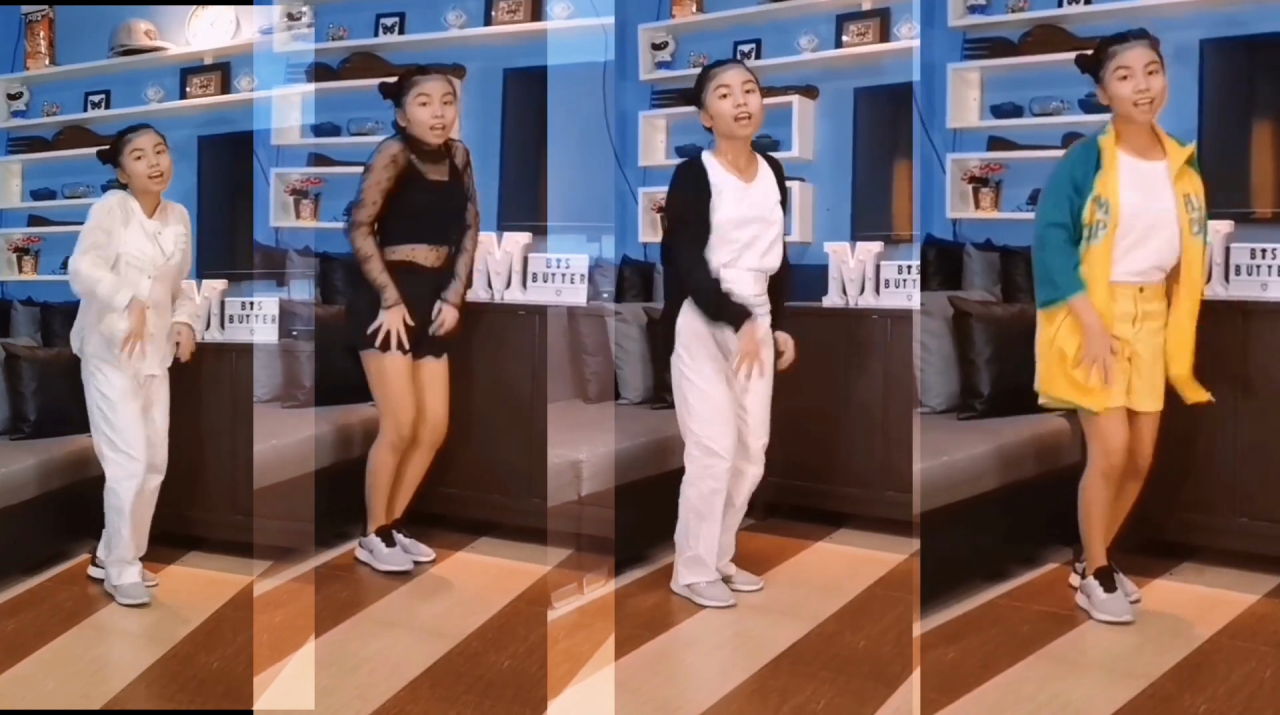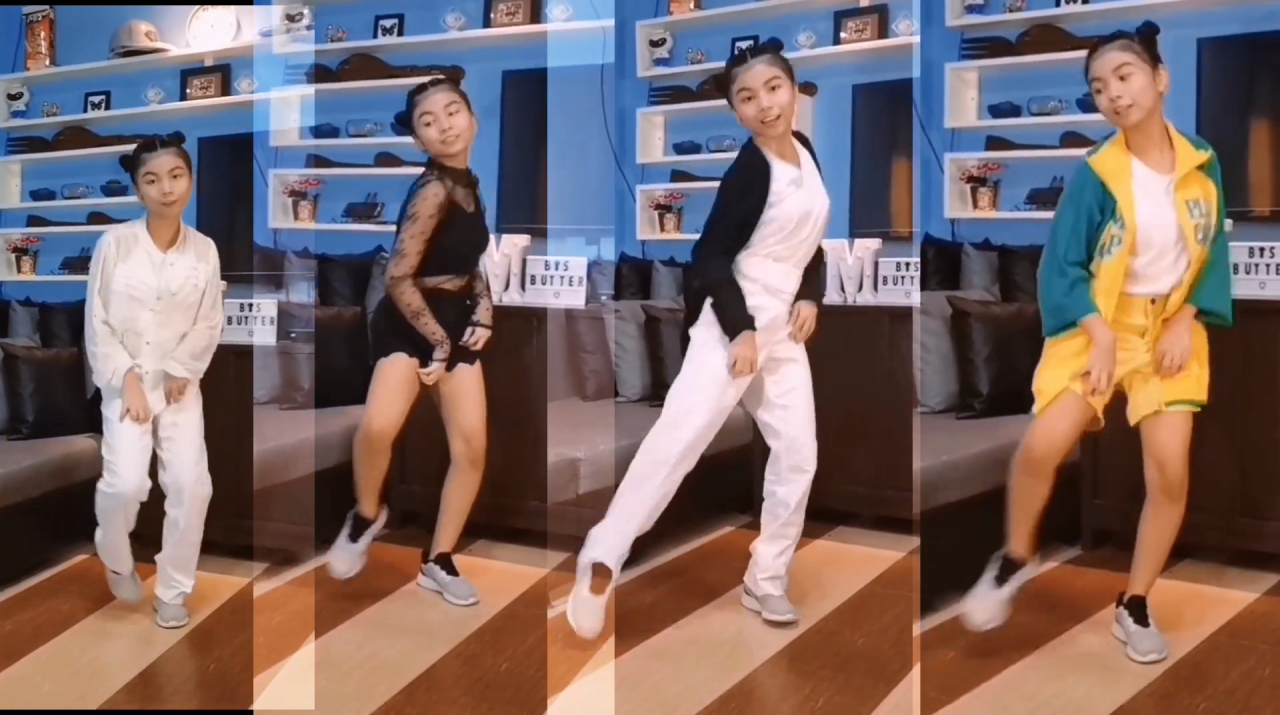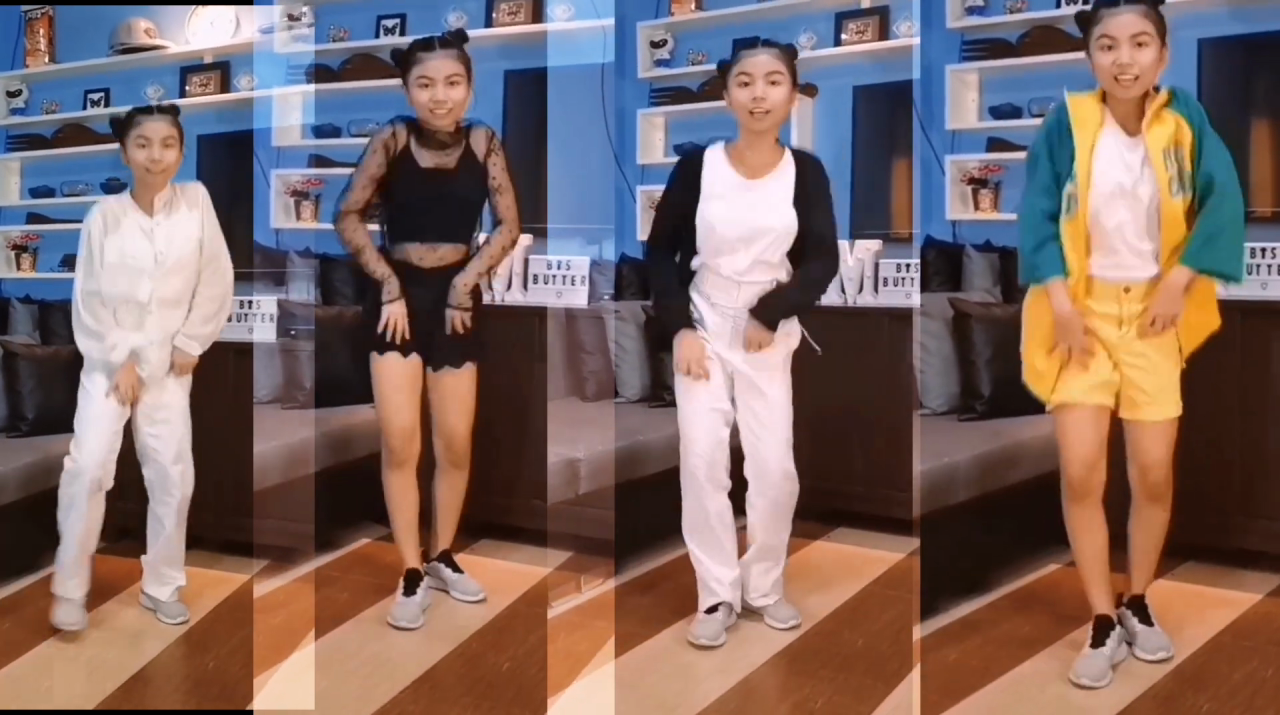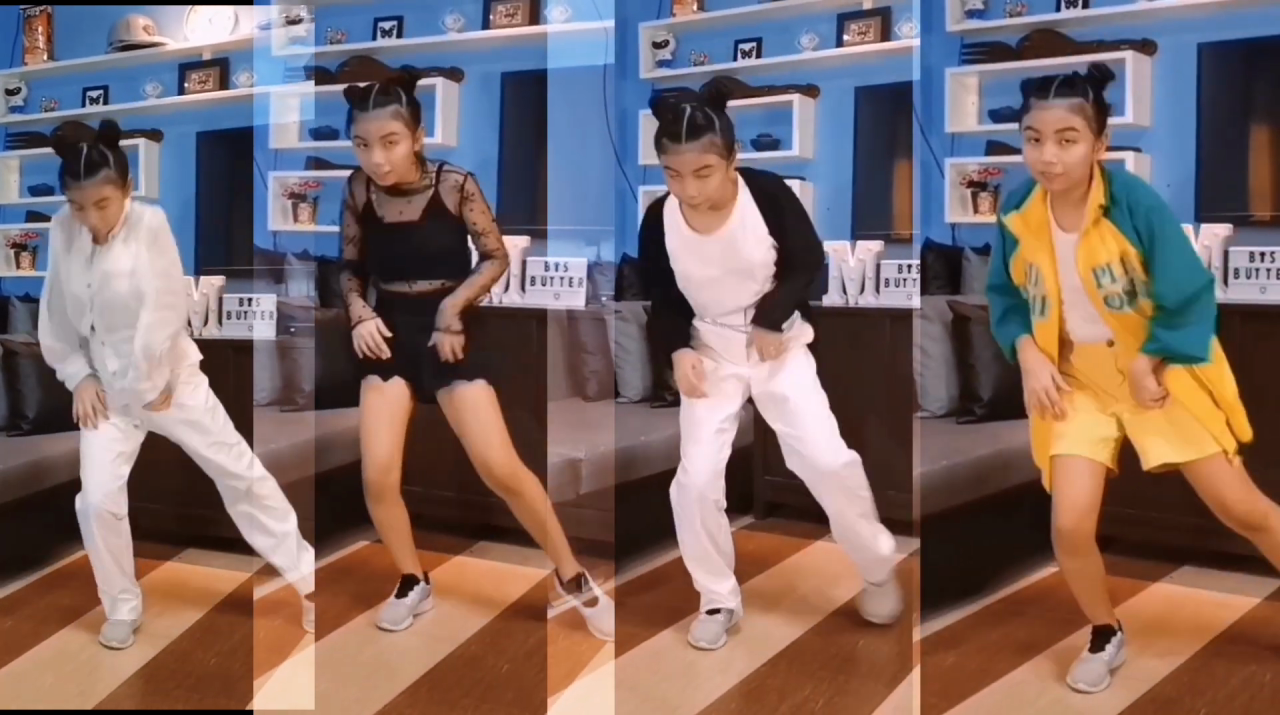
dt=0.7s
person 1, frame 1
left shoulder: (1181, 162)
right shoulder: (1087, 159)
left elbow: (1188, 253)
right elbow: (1052, 239)
left wrist: (1182, 330)
right wrist: (1090, 319)
left hip: (1150, 322)
right hip: (1092, 322)
left knee: (1139, 458)
right knee: (1109, 453)
left ankle: (1094, 559)
right ankle: (1094, 573)
person 1, frame 2
left shoulder: (1200, 164)
right shoulder: (1098, 174)
left elbow: (1212, 254)
right elbow: (1063, 264)
left wrist: (1190, 318)
right wrist: (1098, 341)
left hip: (1171, 329)
right hip: (1101, 330)
left knee: (1171, 475)
right knee: (1040, 451)
left ankle: (1133, 605)
right ankle: (1013, 559)
person 1, frame 3
left shoulder: (1183, 118)
right shoulder: (1067, 124)
left elbow: (1221, 203)
right elbow: (1037, 219)
left wrist: (1180, 279)
right wrist: (1060, 303)
left hip: (1150, 313)
right hip: (1078, 310)
left knee: (1154, 475)
right knee: (1081, 468)
left ankle: (1135, 602)
right ankle: (1101, 623)
person 1, frame 4
left shoulder: (1134, 200)
right shoulder: (1018, 214)
left elbow: (1186, 290)
right elbow: (1006, 296)
left wrist: (1157, 364)
right wrist: (1029, 354)
left hip: (1153, 364)
right hip: (1075, 373)
right knee: (1071, 525)
right ankle: (1106, 633)
person 2, frame 1
left shoulder: (772, 174)
right shoulder: (694, 174)
right elbow: (686, 263)
left wrist: (779, 322)
right wrist: (738, 321)
left hip: (756, 327)
right hip: (705, 328)
left knee: (749, 453)
right knee: (712, 454)
left ankle: (717, 556)
right ankle: (693, 570)
person 2, frame 2
left shoulder: (803, 151)
right shoulder: (752, 166)
right elbow: (713, 256)
left wrist: (809, 296)
right wrist: (741, 329)
left hip: (780, 329)
right hip: (727, 326)
left knee: (798, 453)
right knee: (676, 439)
left ankle: (766, 580)
right ankle: (603, 559)
person 2, frame 3
left shoulder: (804, 171)
right shoulder: (698, 166)
left elbow: (821, 263)
right elbow: (664, 253)
left wrist: (771, 314)
right wrist: (679, 327)
left hip: (765, 335)
right hip: (701, 329)
left knee: (774, 470)
right knee: (702, 464)
left ankle: (763, 585)
right ankle: (718, 593)
person 2, frame 4
left shoulder: (767, 192)
right shoulder: (660, 217)
left elbow: (808, 261)
right elbow: (660, 297)
left wrist: (772, 319)
right wrist: (678, 349)
left hip: (774, 343)
right hip: (707, 353)
left knee: (827, 460)
right knee: (695, 481)
left ankle: (878, 565)
right ankle: (718, 600)
person 3, frame 1
left shoulder: (458, 156)
right shoulder: (392, 154)
left elbow: (469, 228)
right elbow: (359, 227)
left wrist: (454, 296)
right wrist: (390, 297)
left hip: (428, 304)
right hip: (387, 303)
left knee: (433, 429)
right knee: (399, 428)
left ankle: (393, 525)
right ankle: (373, 535)
person 3, frame 2
left shoulder: (462, 182)
right shoulder: (434, 192)
right elbow: (398, 278)
left wrist: (481, 313)
right wrist: (438, 344)
left hip: (457, 322)
right hip: (408, 321)
left knee: (472, 449)
right knee: (379, 428)
left ankle: (438, 562)
right ankle: (366, 515)
person 3, frame 3
left shoulder: (483, 141)
right shoulder: (392, 139)
left elbow: (508, 226)
right elbow: (348, 216)
left wrist: (468, 281)
right wrist: (390, 286)
left hip: (451, 301)
right hip: (398, 298)
left knee: (455, 448)
right knee: (400, 446)
left ankle: (441, 557)
right ankle: (412, 573)
person 3, frame 4
left shoulder: (454, 184)
right shoulder: (358, 193)
left elbow: (494, 256)
right elbow: (349, 269)
left wrist: (452, 308)
right wrist: (360, 313)
left hip: (453, 329)
right hip: (392, 337)
left knee: (496, 468)
right knee: (379, 476)
left ankle: (576, 579)
right ankle: (412, 580)
person 4, frame 1
left shoulder: (179, 217)
right shoulder: (111, 208)
right elbow: (82, 270)
left wrist: (184, 320)
right wrist: (129, 302)
left hip: (153, 357)
right hip: (108, 355)
left knee: (153, 463)
right knee: (129, 463)
left ankle: (112, 557)
right ankle: (121, 570)
person 4, frame 2
left shoulder: (203, 251)
right shoulder: (115, 243)
left elbow: (205, 327)
right elbow: (98, 325)
left wrist: (178, 374)
right wrist: (128, 378)
left hip: (180, 383)
right hip: (127, 380)
left knee: (192, 484)
right knee: (125, 483)
left ankle: (173, 589)
right ankle: (117, 559)
person 4, frame 3
left shoulder: (195, 199)
right shoulder: (104, 216)
left elbow: (217, 279)
right elbow: (86, 299)
left wrist: (190, 344)
right wrist: (119, 361)
left hip: (171, 362)
right hip: (107, 360)
left knee: (173, 479)
right knee: (87, 469)
left ankle: (162, 587)
right ankle: (69, 587)
person 4, frame 4
left shoulder: (150, 224)
right shoulder: (61, 231)
left elbow: (165, 316)
right elbow: (52, 319)
left wrist: (150, 387)
right wrist: (78, 376)
left hip: (169, 380)
right hip: (108, 388)
left knee: (240, 473)
right knee: (98, 501)
left ankle: (306, 575)
right ankle: (122, 607)
